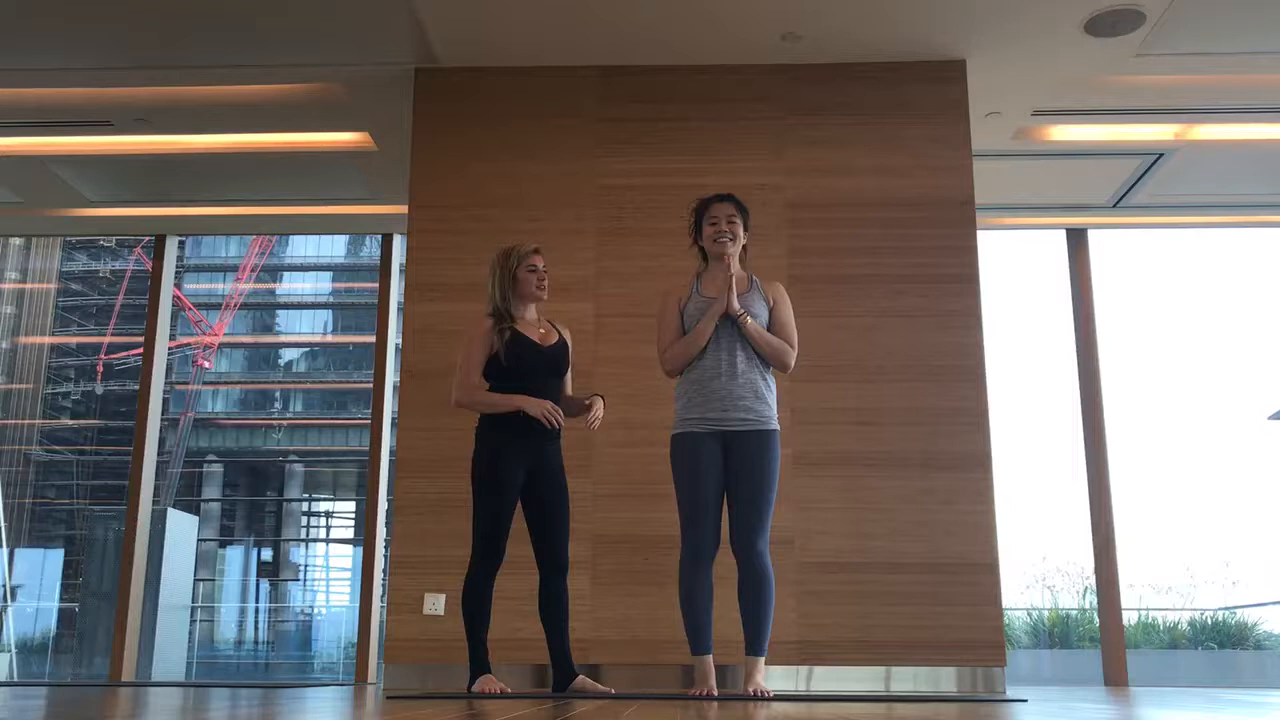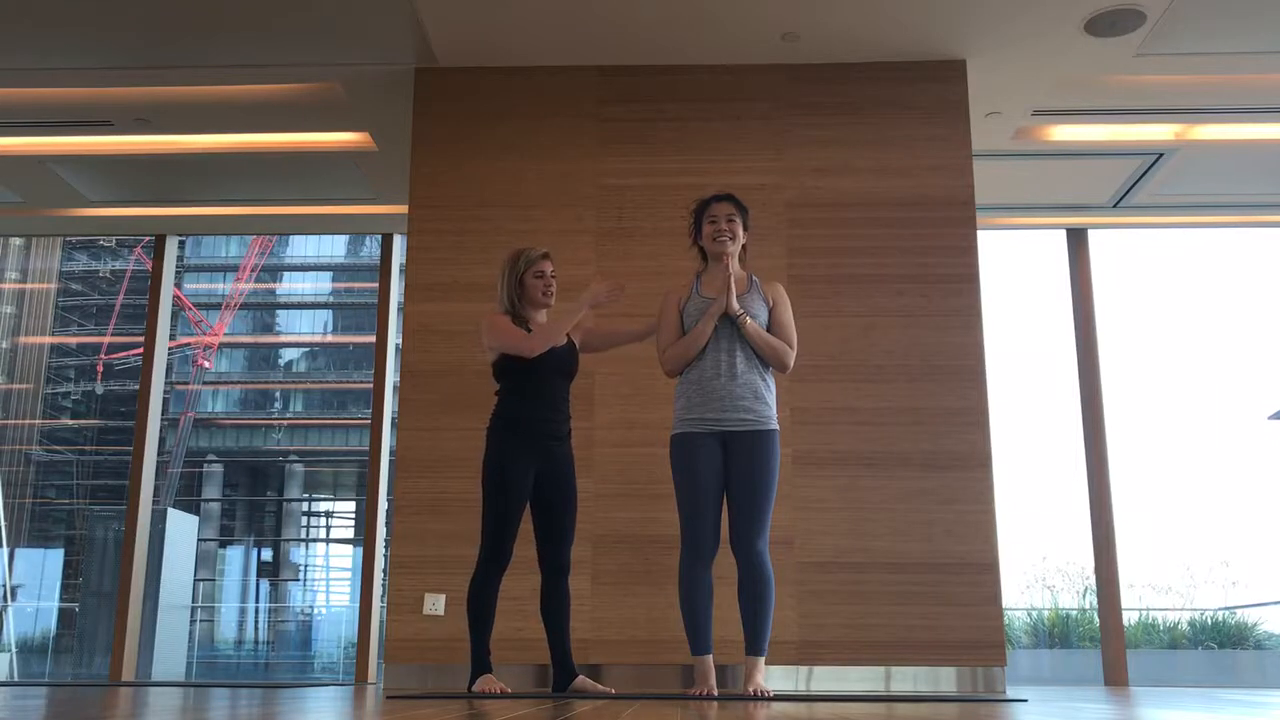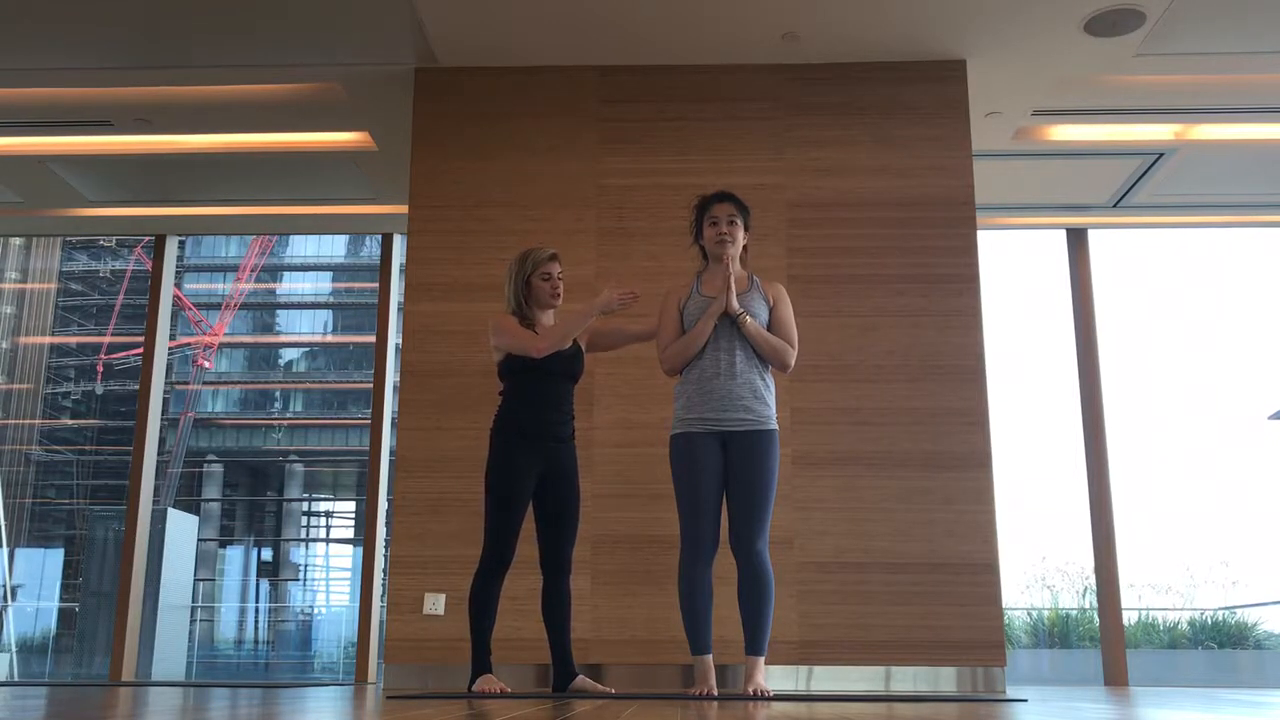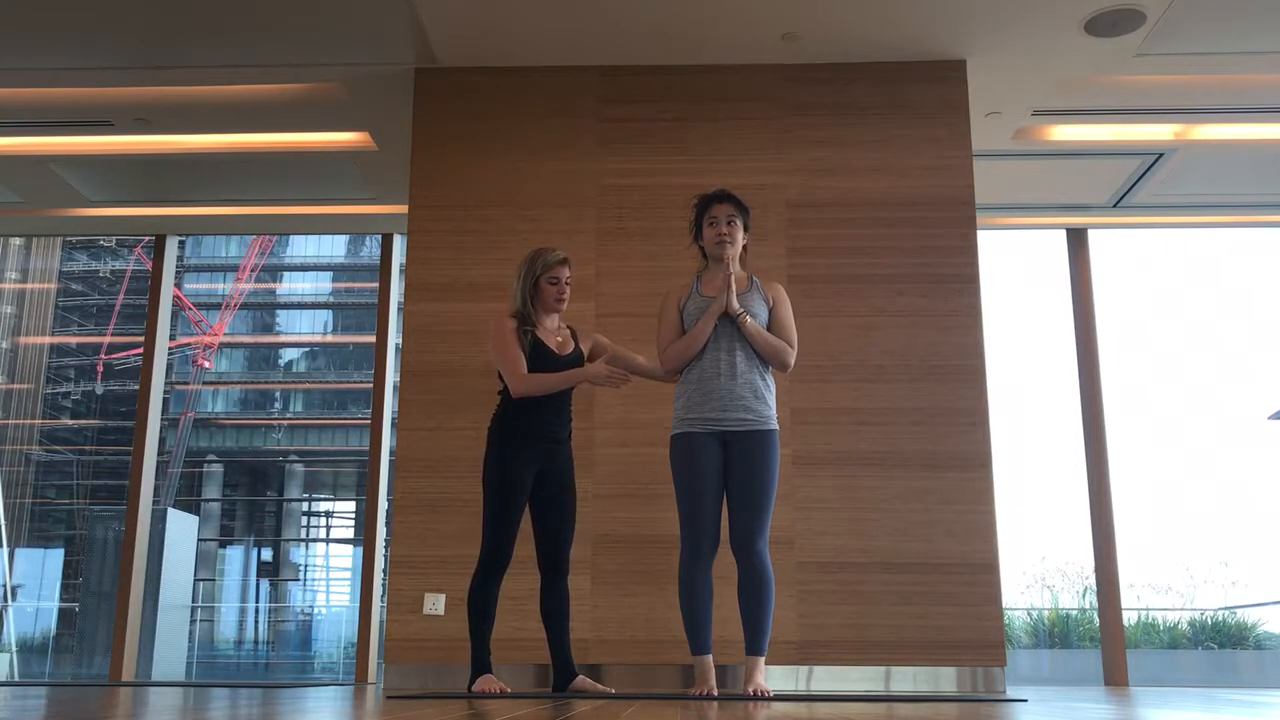
dt=1s
person 1, frame 1
left shoulder: (770, 292)
right shoulder: (680, 296)
left elbow: (787, 359)
right elbow: (670, 362)
left wrist: (740, 314)
right wrist: (714, 313)
left hip: (755, 428)
right hip: (695, 430)
left knee: (752, 546)
right knee: (698, 546)
left ankle: (755, 667)
right ankle: (703, 668)
person 1, frame 2
left shoulder: (769, 293)
right shoulder: (681, 298)
left elbow: (786, 360)
right elbow: (670, 363)
left wrist: (739, 314)
right wrist: (713, 314)
left hip: (755, 428)
right hip: (695, 430)
left knee: (752, 547)
right knee: (698, 546)
left ankle: (756, 667)
right ankle: (704, 668)
person 1, frame 3
left shoulder: (770, 293)
right shoulder: (681, 296)
left elbow: (787, 359)
right elbow: (669, 362)
left wrist: (739, 313)
right wrist: (713, 313)
left hip: (755, 428)
right hip: (695, 429)
left knee: (752, 546)
right knee: (698, 546)
left ankle: (756, 667)
right ankle: (703, 668)
person 1, frame 4
left shoulder: (769, 293)
right shoulder: (681, 296)
left elbow: (786, 358)
right elbow: (669, 362)
left wrist: (739, 313)
right wrist: (713, 311)
left hip: (754, 428)
right hip: (695, 430)
left knee: (751, 547)
right knee: (698, 547)
left ankle: (755, 667)
right ankle: (703, 667)
person 2, frame 1
left shoulder: (561, 334)
right shoulder: (489, 330)
right elbow: (463, 393)
left wrist: (590, 404)
right wrist: (523, 400)
left hip: (546, 453)
right hip: (500, 449)
left knee: (555, 563)
right knee: (488, 558)
left ankle: (564, 671)
right ankle: (479, 670)
person 2, frame 2
left shoulder: (572, 332)
right shoulder: (498, 326)
left elbow: (635, 334)
right elbow: (532, 347)
right wrist: (583, 304)
left hip: (557, 451)
right hip: (511, 447)
left knee: (557, 563)
right knee: (495, 557)
left ankle: (565, 671)
right ankle: (480, 670)
person 2, frame 3
left shoulder: (579, 334)
right shoulder: (505, 326)
left elbow: (642, 333)
right elbow: (538, 348)
right wrist: (595, 307)
left hip: (560, 451)
right hip: (515, 447)
left knee: (559, 564)
right knee: (497, 557)
left ankle: (565, 671)
right ankle: (481, 669)
person 2, frame 4
left shoulder: (582, 339)
right shoulder: (509, 328)
left elbow: (645, 366)
right elbow: (519, 385)
right wrist: (584, 374)
left hip: (557, 454)
right hip: (512, 448)
left knee: (557, 565)
right knee: (496, 556)
left ankle: (565, 671)
right ankle: (480, 670)
